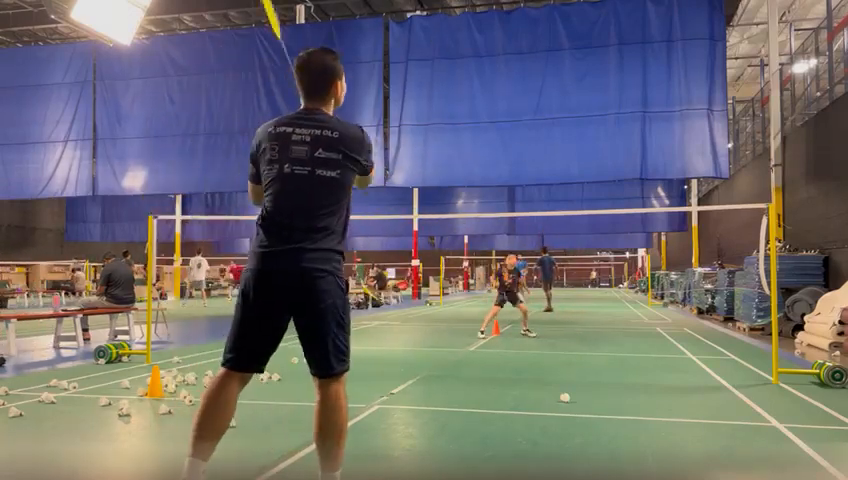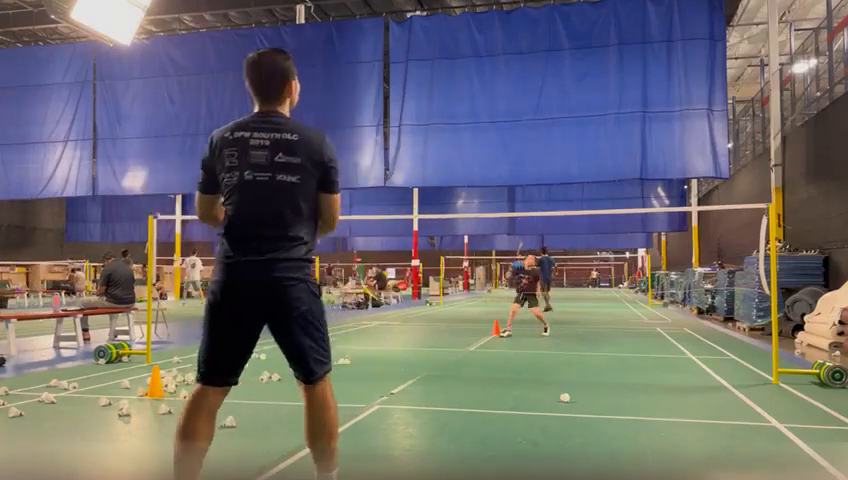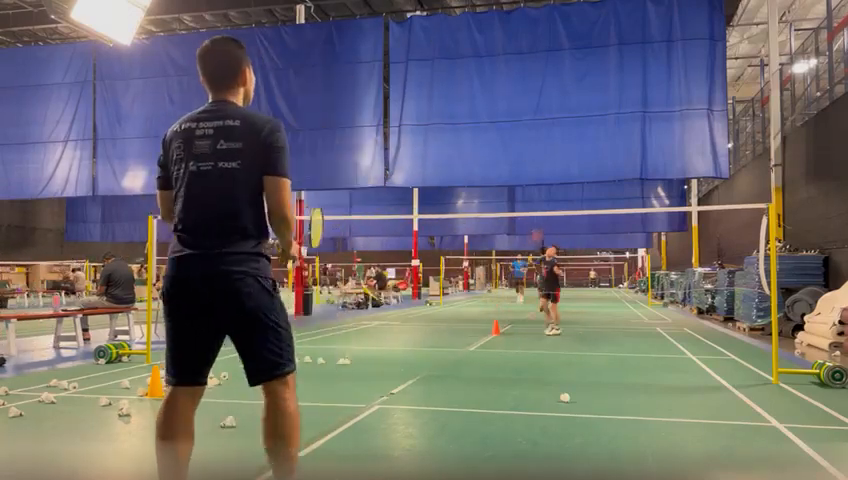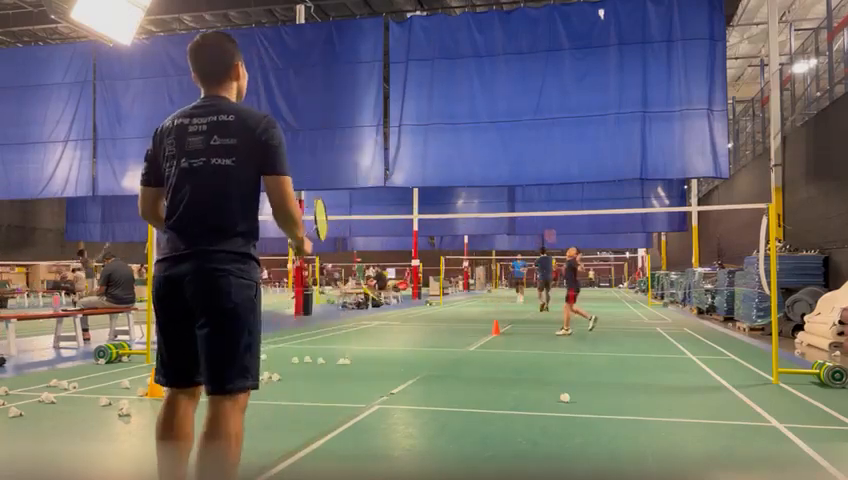
dt=0.3s
person 1, frame 1
left shoulder: (267, 133)
right shoulder: (354, 138)
left hip: (265, 266)
right hip: (319, 270)
left knee: (233, 372)
right knee: (330, 380)
person 1, frame 2
left shoulder: (220, 140)
right shoulder: (315, 143)
left elbow: (205, 212)
right elbow: (330, 219)
left hip: (232, 276)
right hip: (290, 277)
left knee: (210, 387)
right knee: (316, 383)
person 1, frame 3
left shoulder: (176, 133)
right shoulder: (264, 130)
left elbow: (166, 210)
right elbow: (280, 210)
right wrist: (287, 245)
left hip: (184, 272)
right hip: (243, 271)
left knee: (183, 390)
right knee: (279, 383)
person 1, frame 4
left shoulder: (167, 129)
right shoulder: (258, 125)
left elbow: (148, 209)
right elbow: (283, 204)
right wrist: (300, 240)
left hip: (172, 271)
right hip: (228, 272)
left knee: (181, 392)
right knee: (229, 396)
